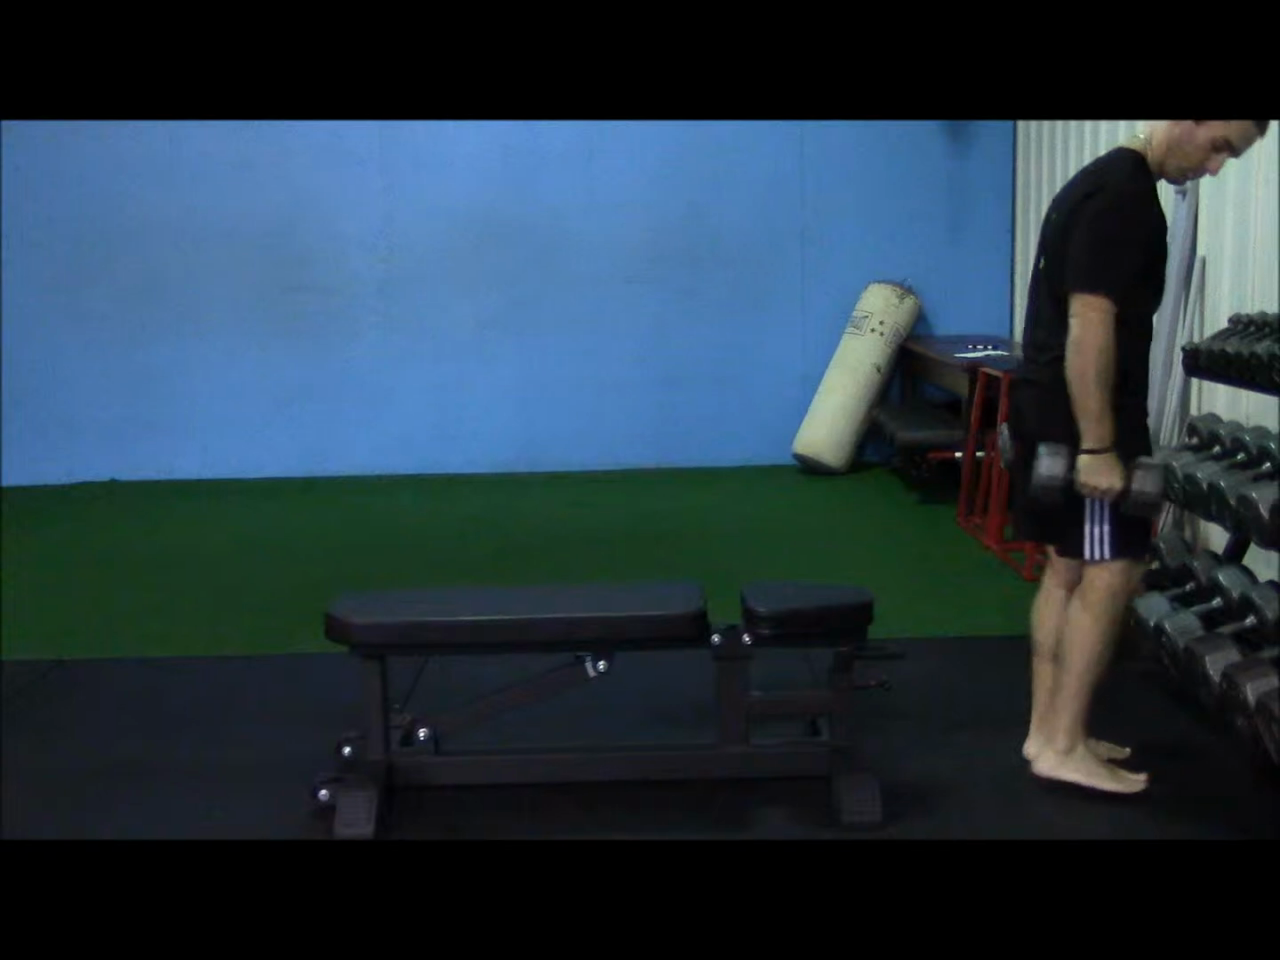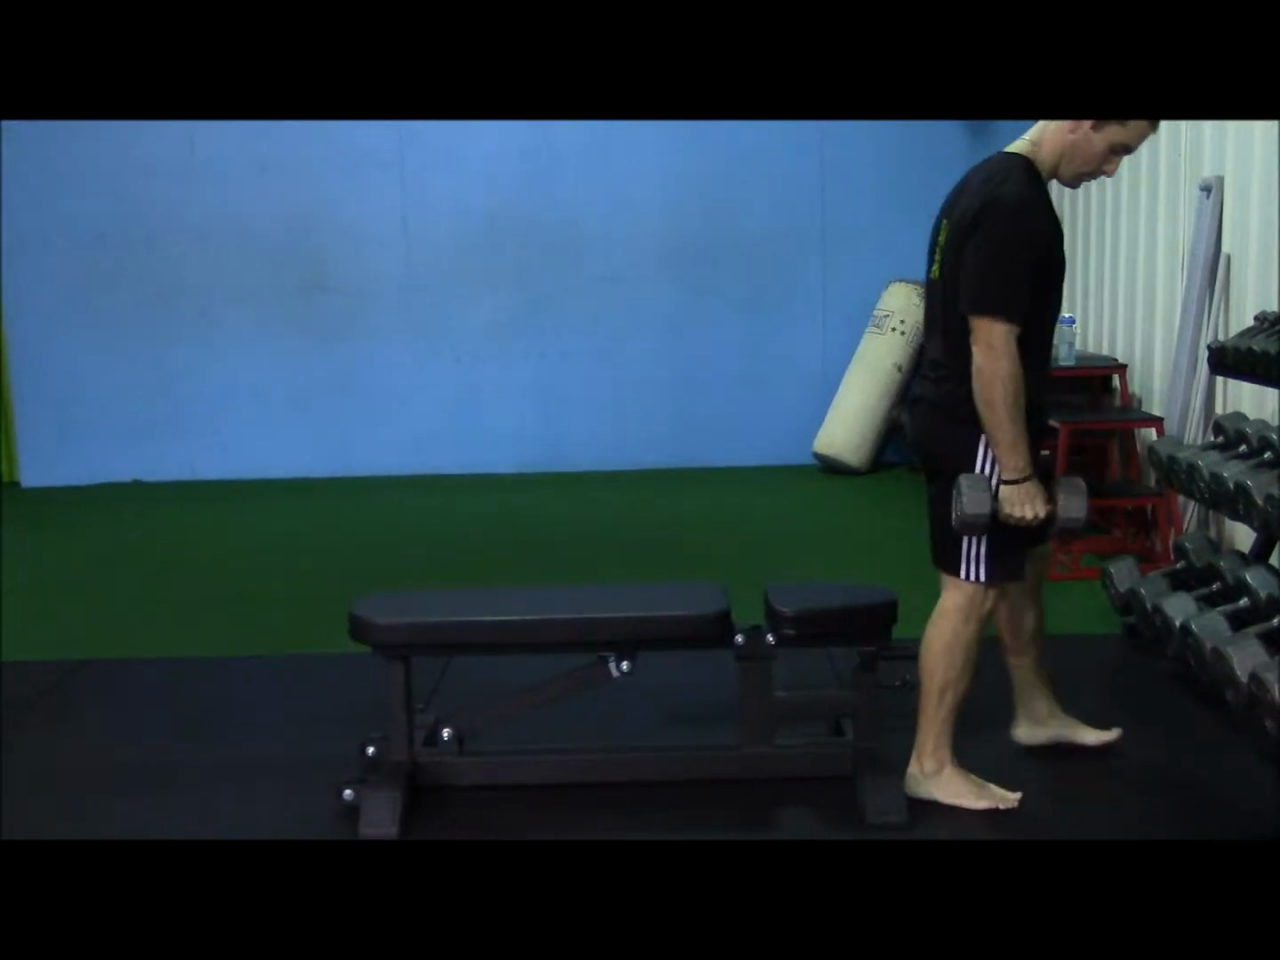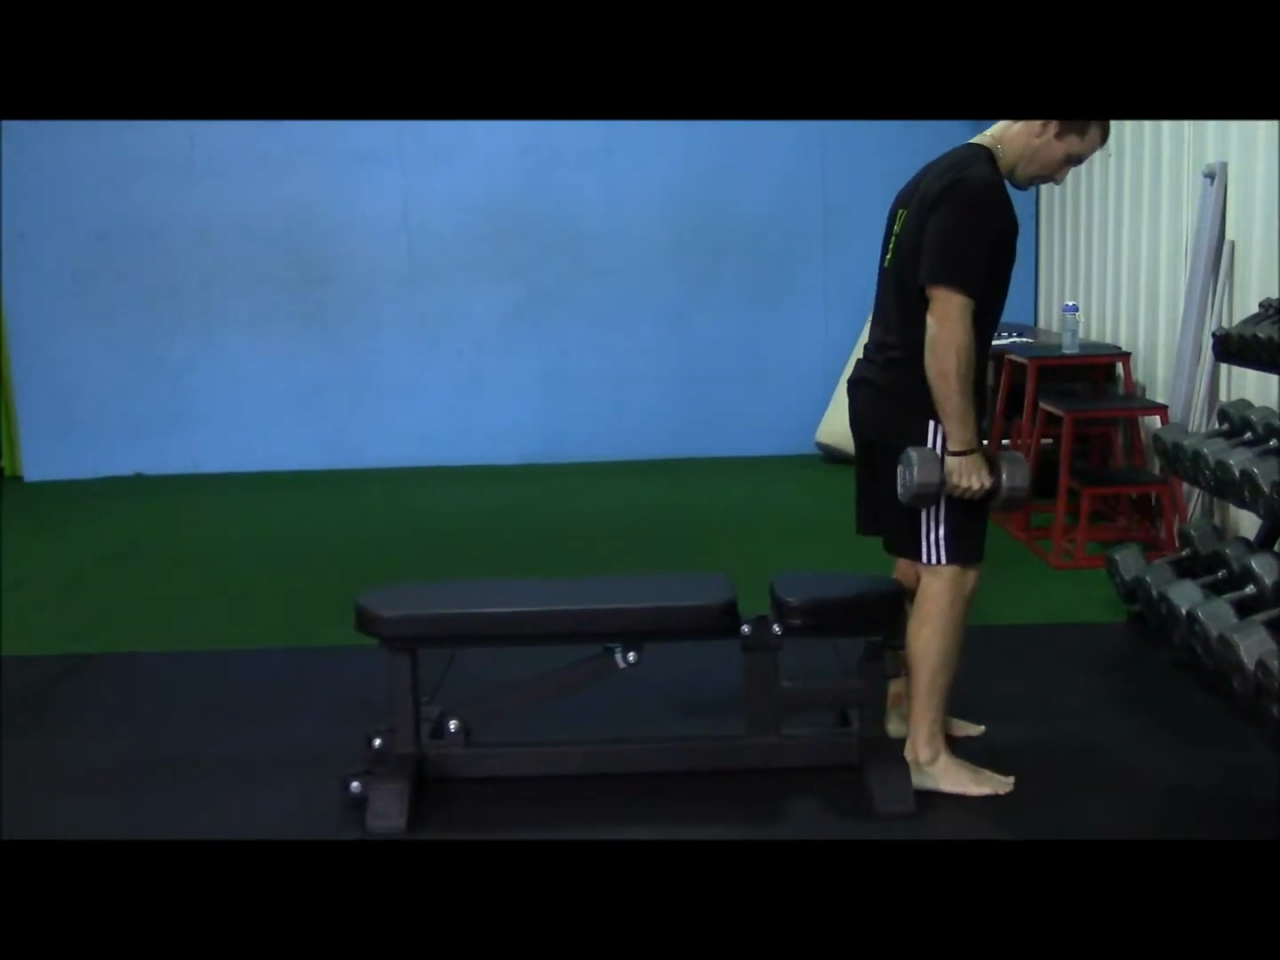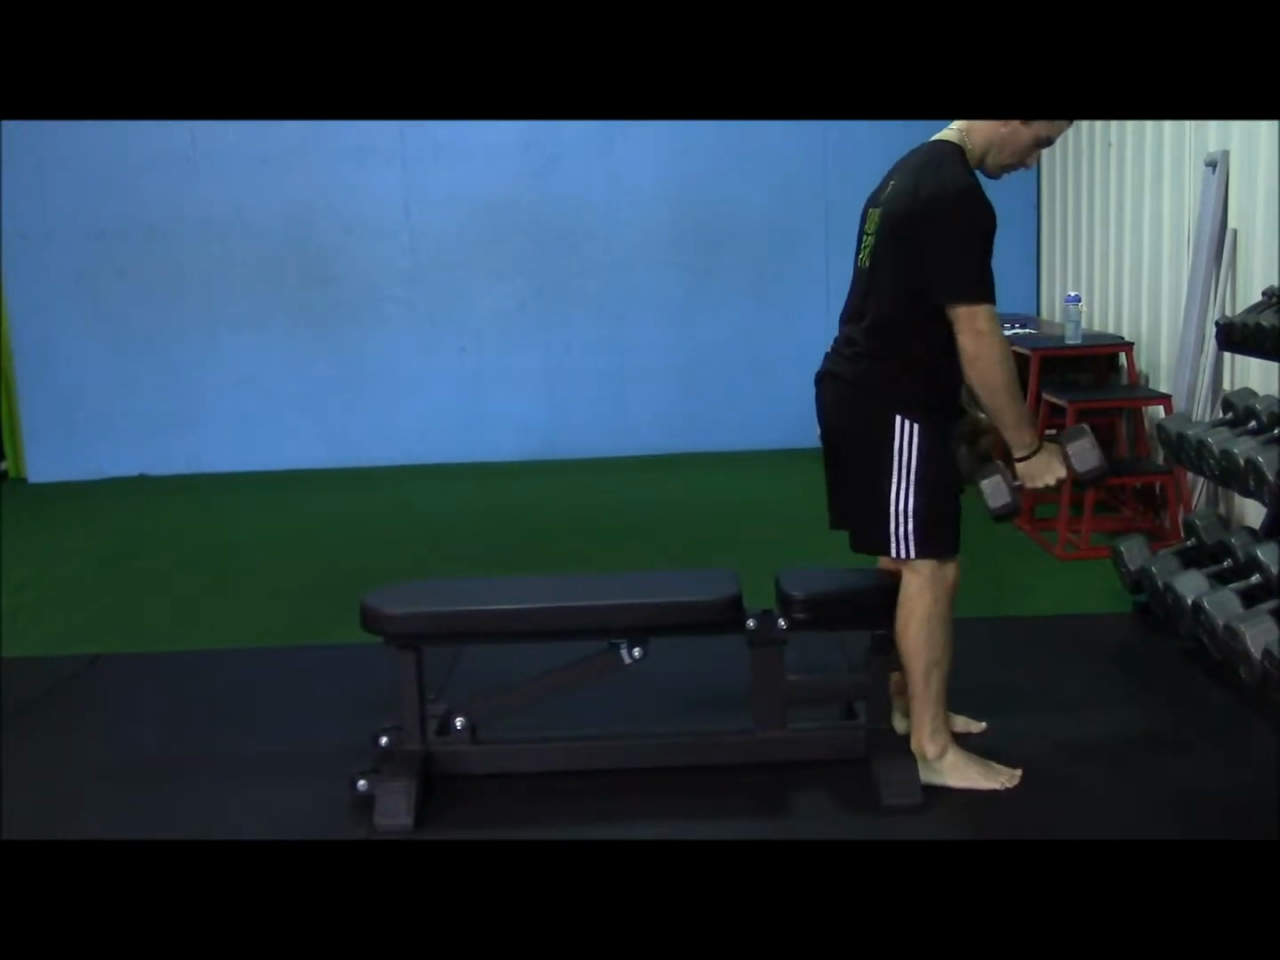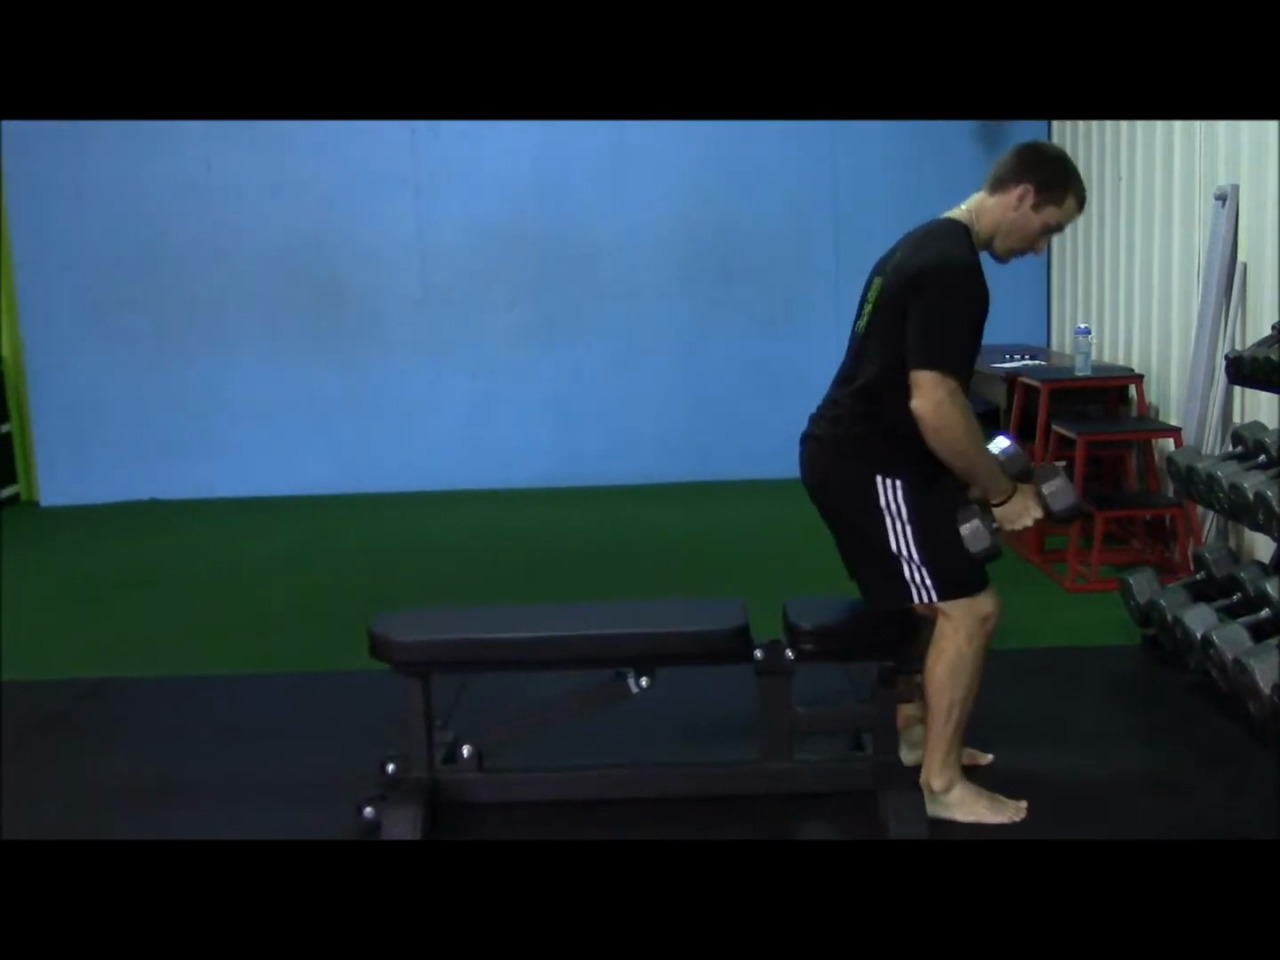
dt=1s
person 1, frame 1
left shoulder: (1099, 181)
right shoulder: (1125, 195)
right elbow: (1090, 325)
right wrist: (1100, 448)
left hip: (1043, 401)
right hip: (1076, 412)
left knee: (1066, 567)
right knee: (1113, 571)
left ankle: (1046, 726)
right ankle: (1063, 744)
person 1, frame 2
left shoulder: (997, 183)
right shoulder: (1014, 206)
right elbow: (992, 350)
right wrist: (1017, 473)
left hip: (976, 421)
right hip: (975, 431)
left knee: (1024, 566)
right knee: (974, 589)
left ankle: (1037, 711)
right ankle: (930, 764)
person 1, frame 3
left shoulder: (949, 174)
right shoulder: (978, 191)
right elbow: (947, 323)
right wrist: (963, 446)
left hip: (885, 393)
right hip: (917, 408)
left knee: (916, 564)
right knee: (950, 573)
left ankle: (902, 703)
right ankle: (926, 753)
person 1, frame 4
left shoulder: (920, 170)
right shoulder: (955, 195)
right elbow: (976, 337)
right wrist: (1029, 448)
left hip: (861, 390)
right hip: (892, 406)
left knee: (903, 560)
right knee: (930, 568)
left ankle: (903, 701)
right ankle: (932, 748)
person 1, frame 5
left shoulder: (928, 244)
right shoulder: (954, 270)
right elbow: (934, 404)
left wrist: (975, 476)
right wrist: (1003, 492)
left hip: (848, 449)
right hip: (870, 463)
left knee: (931, 597)
right knee: (968, 607)
left ankle: (910, 728)
right ankle: (941, 782)
